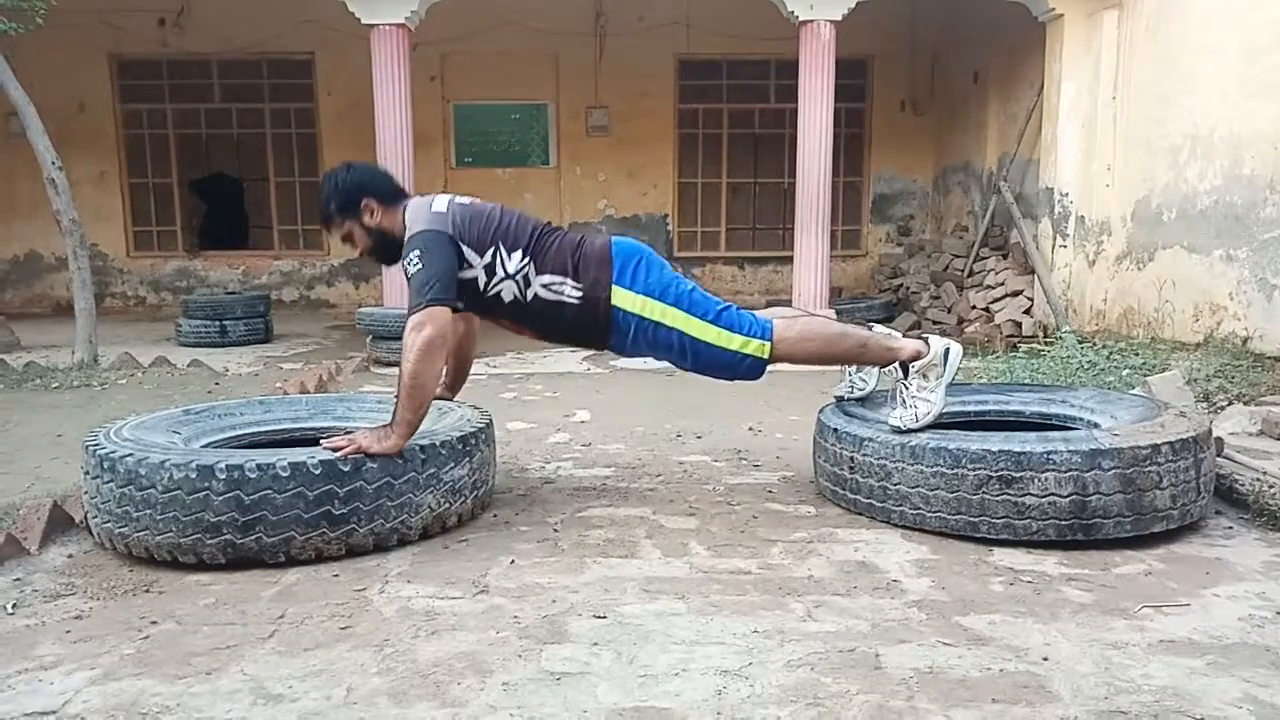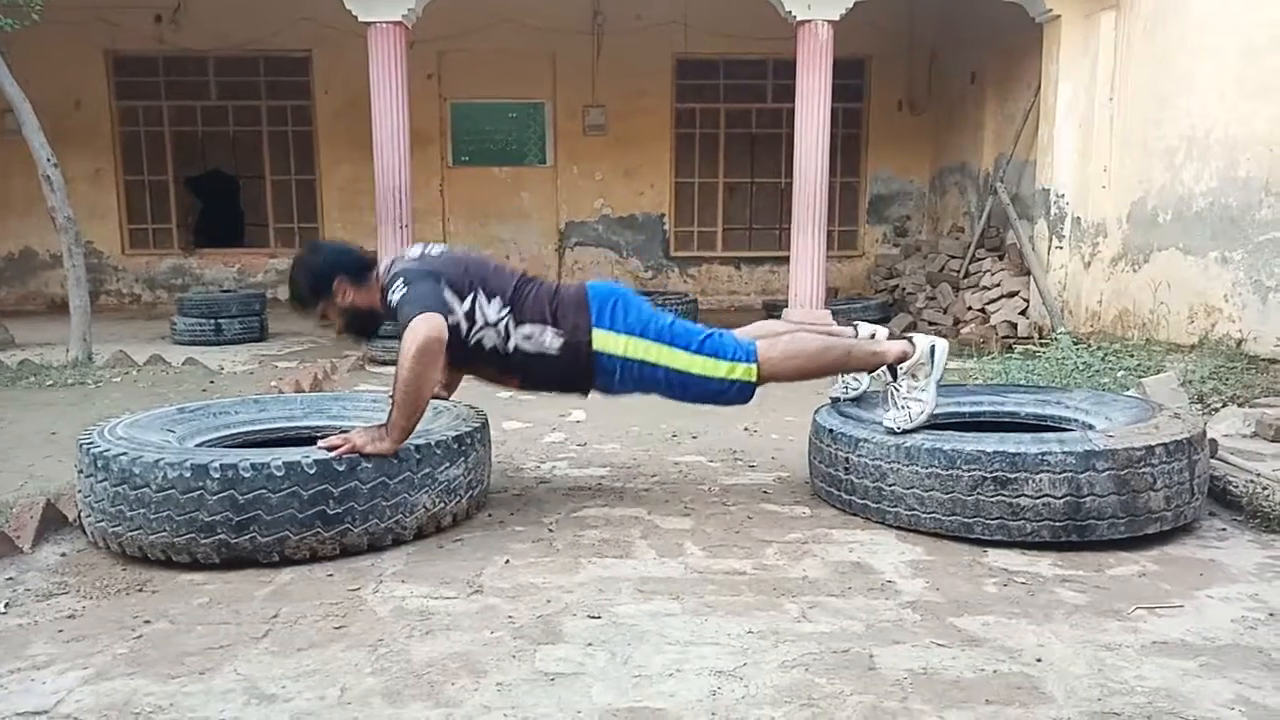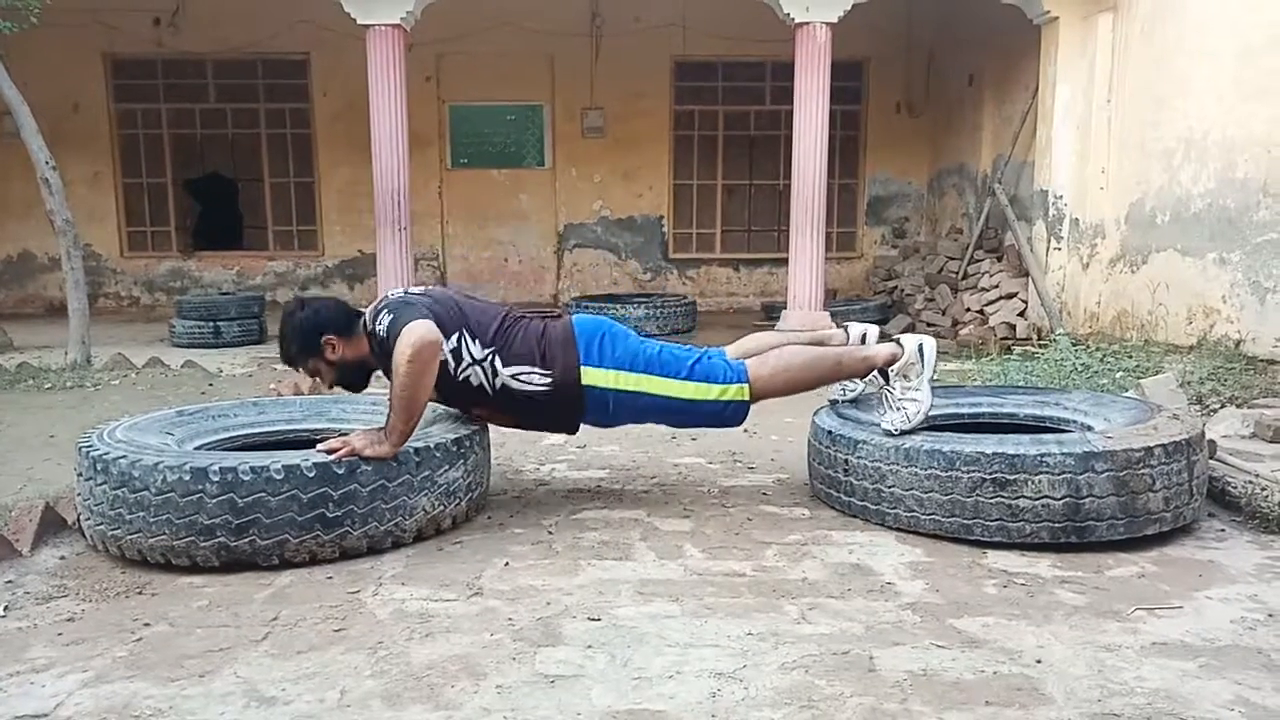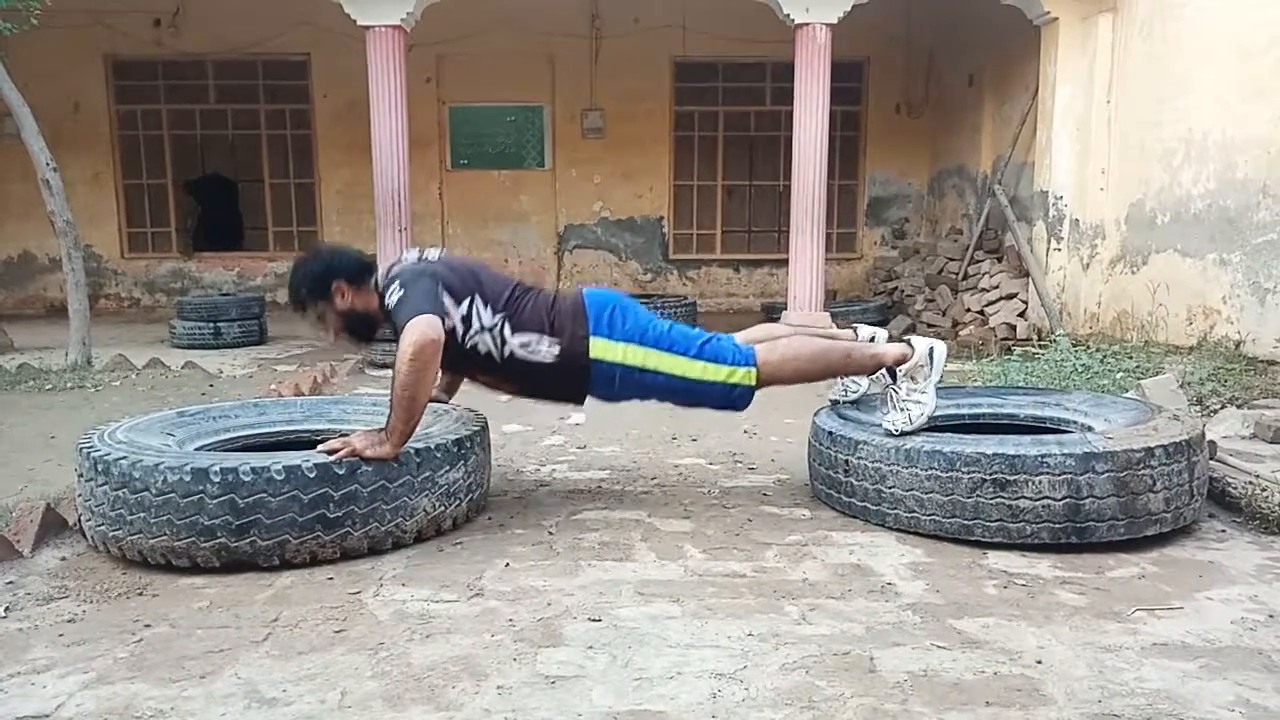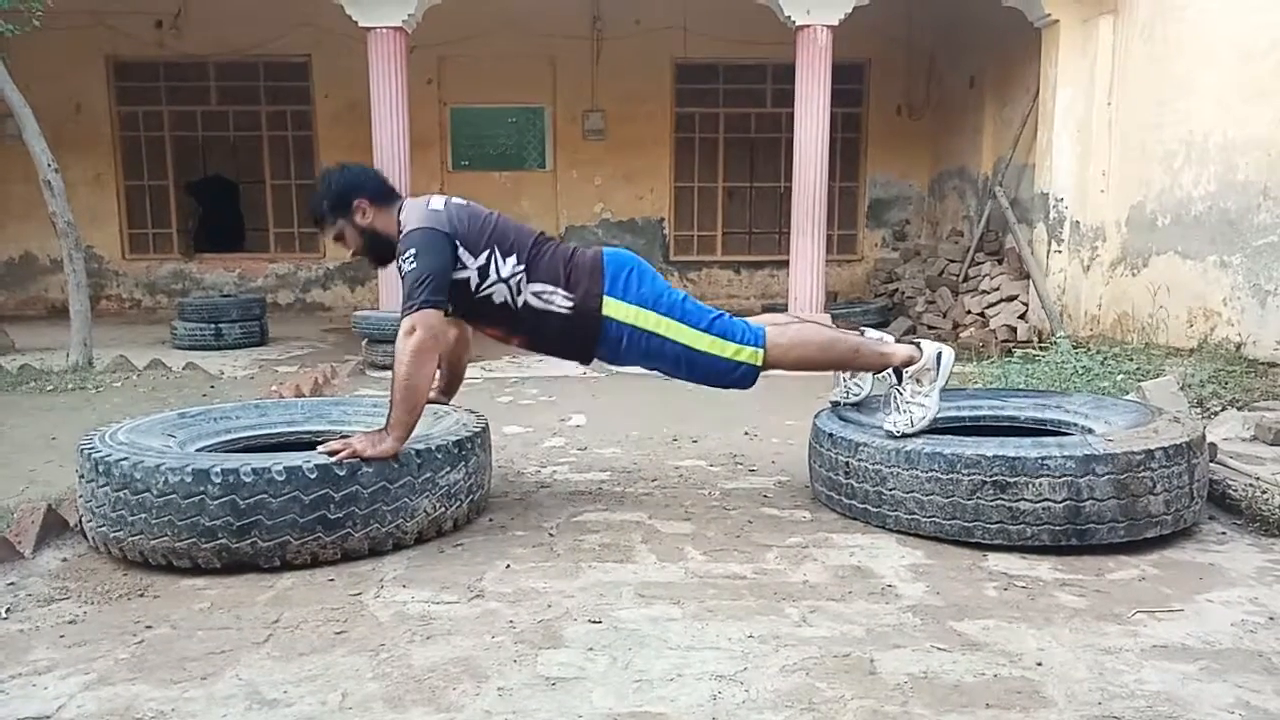
dt=0.2s
person 1, frame 1
left shoulder: (423, 234)
right shoulder: (438, 223)
left elbow: (427, 333)
right elbow: (461, 316)
left wrist: (396, 434)
right wrist: (448, 389)
left hip: (618, 292)
right hip: (611, 282)
left knee: (760, 344)
right knee: (751, 329)
left ankle: (917, 352)
right ankle: (872, 341)
person 1, frame 2
left shoulder: (403, 278)
right shoulder: (422, 272)
left elbow: (424, 341)
left wrist: (390, 435)
right wrist: (436, 389)
left hip: (597, 334)
right hip: (591, 320)
left knee: (752, 363)
right knee: (736, 344)
left ankle: (904, 354)
right ankle: (858, 337)
person 1, frame 3
left shoulder: (387, 318)
right shoulder: (405, 311)
left elbow: (422, 344)
left wrist: (390, 439)
right wrist: (420, 401)
left hip: (585, 368)
right hip: (578, 350)
left knee: (742, 382)
right knee: (727, 363)
left ankle: (895, 355)
right ankle: (849, 337)
person 1, frame 4
left shoulder: (400, 283)
right shoulder: (418, 280)
left elbow: (423, 341)
left wrist: (391, 438)
right wrist: (439, 388)
left hip: (595, 341)
right hip: (588, 326)
left knee: (749, 367)
right knee: (734, 351)
left ankle: (904, 355)
right ankle: (859, 339)
person 1, frame 5
left shoulder: (418, 234)
right shoulder: (433, 223)
left elbow: (421, 333)
right elbow: (458, 317)
left wrist: (392, 437)
right wrist: (444, 394)
left hip: (606, 304)
right hip: (602, 294)
left knee: (753, 350)
right knee: (744, 333)
left ankle: (909, 357)
right ankle: (867, 340)
